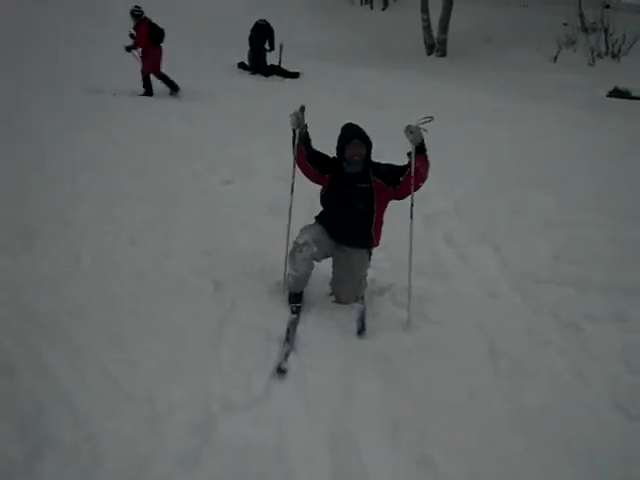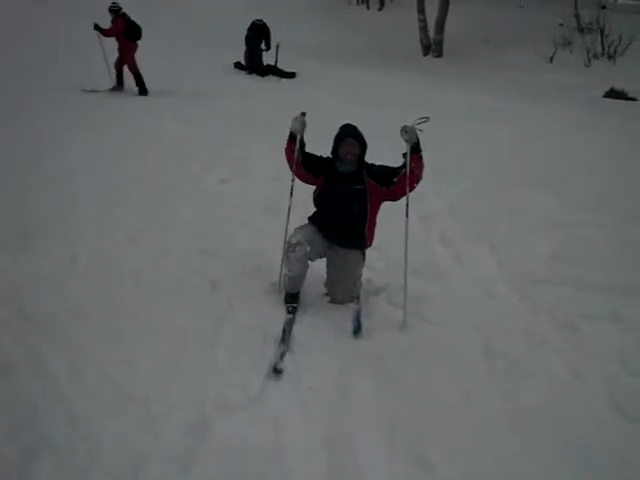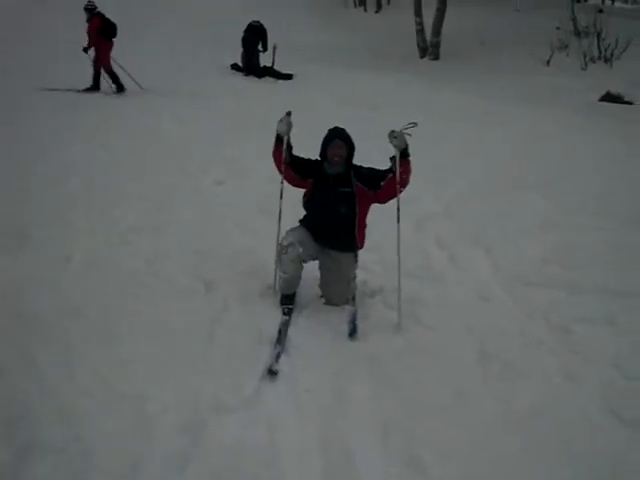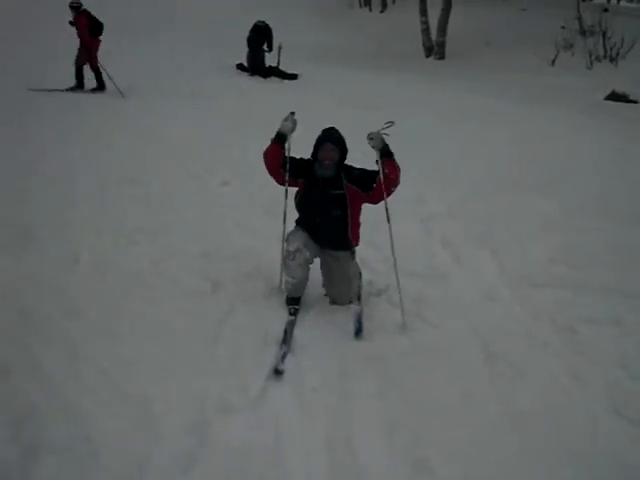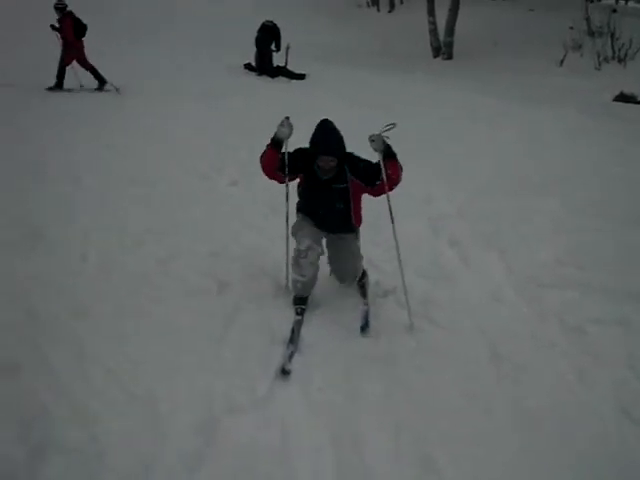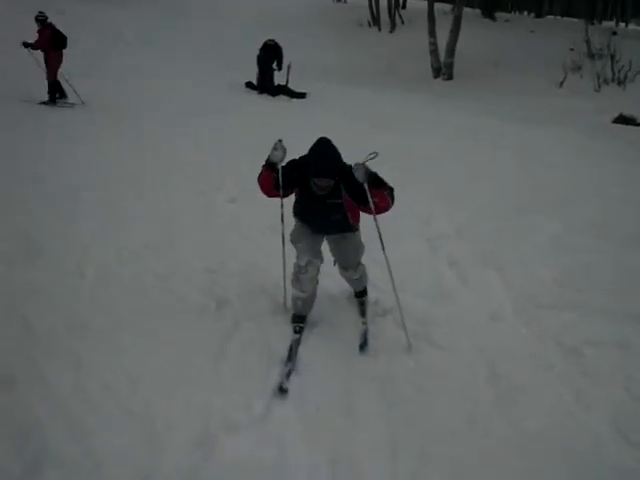
dt=0.3s
person 1, frame 1
left shoulder: (380, 176)
right shoulder: (330, 169)
left elbow: (414, 177)
right elbow: (305, 158)
left wrist: (418, 148)
right wrist: (300, 132)
left hip: (357, 246)
right hip: (326, 232)
left knee: (346, 297)
right knee: (304, 245)
left ankle: (354, 279)
right ankle: (296, 290)
person 1, frame 2
left shoulder: (373, 177)
right shoulder: (324, 170)
left elbow: (407, 179)
right elbow: (298, 163)
left wrist: (413, 148)
right wrist: (296, 137)
left hip: (350, 246)
right hip: (320, 233)
left knee: (341, 298)
right knee: (297, 245)
left ankle: (349, 278)
right ankle: (292, 290)
person 1, frame 3
left shoulder: (361, 179)
right shoulder: (312, 172)
left elbow: (396, 182)
right elbow: (285, 165)
left wrist: (401, 153)
right wrist: (282, 138)
left hip: (342, 247)
right hip: (311, 234)
left knee: (336, 300)
right knee: (289, 246)
left ankle: (346, 277)
right ankle: (288, 293)
person 1, frame 4
left shoulder: (353, 179)
right shoulder: (304, 172)
left elbow: (388, 183)
right elbow: (275, 165)
left wrist: (383, 152)
right wrist: (282, 137)
left hip: (339, 246)
right hip: (308, 234)
left knee: (342, 299)
right knee: (295, 252)
left ankle: (351, 275)
right ankle: (294, 295)
person 1, frame 5
left shoulder: (353, 166)
right shoulder: (303, 161)
left elbow: (389, 180)
right elbow: (272, 169)
left wrist: (385, 152)
right wrist: (278, 142)
left hip: (343, 227)
right hip: (310, 219)
left knee: (346, 276)
right knee: (307, 251)
left ankle: (358, 274)
right ankle: (301, 295)
person 1, frame 6
left shoulder: (349, 178)
right shoulder: (298, 171)
left elbow: (383, 202)
right elbow: (270, 187)
left wrist: (369, 180)
right wrist: (272, 164)
left hip: (342, 229)
right hip: (307, 226)
left knee: (350, 266)
right knee: (307, 265)
left ankle: (360, 289)
right ankle: (300, 312)
